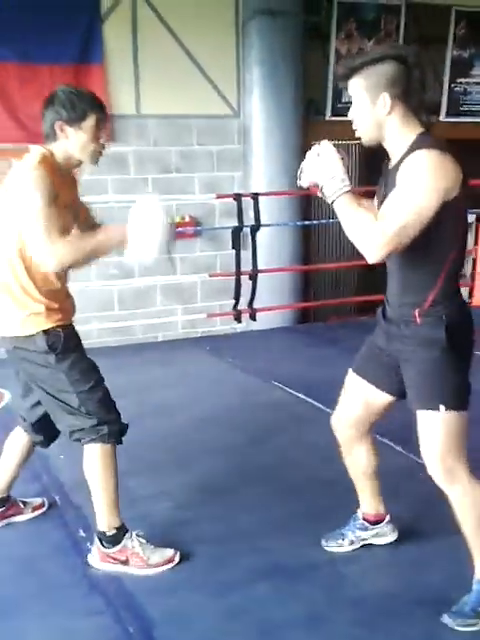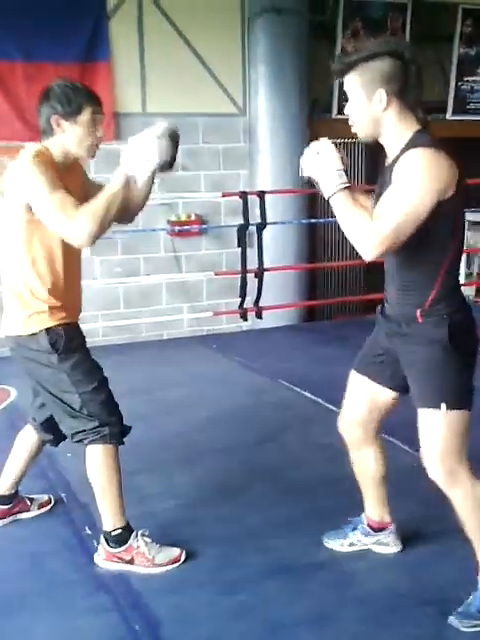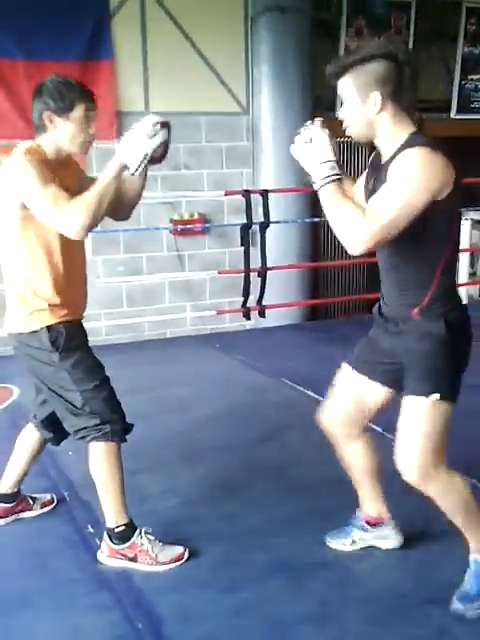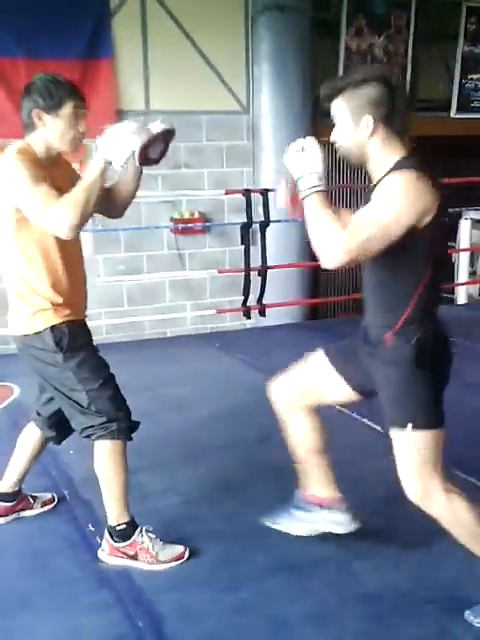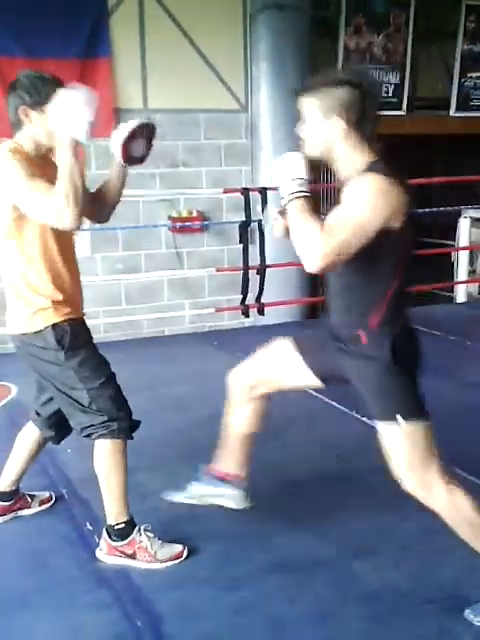
dt=0.1s
person 1, frame 1
left shoulder: (431, 164)
right shoulder: (397, 160)
left elbow: (377, 246)
right elbow: (375, 225)
left wrist: (337, 186)
right wrist: (332, 188)
right hip: (395, 324)
right knee: (347, 424)
right ankle: (373, 518)
person 1, frame 2
left shoulder: (426, 162)
right shoulder: (393, 157)
left elbow: (372, 244)
right elbow: (370, 216)
left wrist: (334, 181)
right wrist: (327, 178)
right hip: (394, 325)
right knee: (355, 426)
right ankle: (377, 526)
person 1, frame 3
left shoulder: (422, 163)
right shoulder: (385, 157)
left elbow: (360, 238)
right elbow: (358, 205)
left wrist: (324, 170)
right wrist: (321, 167)
left hip: (433, 332)
right hip: (391, 324)
left knee: (418, 465)
right knee: (337, 419)
right ankle: (376, 521)
person 1, frame 4
left shoulder: (408, 188)
right shoulder: (383, 182)
left elbow: (337, 253)
right elbow: (355, 234)
left wrist: (311, 179)
right wrist: (303, 195)
left hip: (411, 355)
right hip: (373, 342)
left knee: (423, 489)
right knee: (285, 393)
right ankle: (324, 501)
person 1, frame 5
left shoulder: (377, 191)
right shoulder: (352, 182)
left elbow: (316, 258)
left wrist: (293, 189)
right wrist: (294, 209)
left hip: (380, 351)
right hip: (338, 338)
left knee: (421, 480)
right knee: (243, 382)
right ankle: (225, 478)
person 2, frame 1
left shoulder: (62, 175)
left elbow: (86, 232)
right elbow: (54, 254)
left wrist: (123, 236)
right wrist: (126, 232)
left knee: (40, 418)
right knee: (99, 422)
right ankle: (112, 542)
person 2, frame 2
left shoulder: (68, 169)
left elbow: (122, 213)
right elbow: (81, 231)
left wrist: (147, 170)
right wrist: (126, 169)
left hip: (49, 321)
right hip: (41, 326)
left knee: (50, 416)
right knee: (101, 422)
right ankle: (117, 542)
person 2, frame 3
left shoulder: (64, 166)
left elbow: (119, 210)
right elbow: (76, 224)
left wrist: (138, 163)
right wrist: (119, 162)
left hip: (52, 319)
right hip: (43, 323)
left knee: (51, 414)
right knee: (103, 420)
right ankle: (120, 539)
person 2, frame 4
left shoulder: (54, 166)
left elbow: (113, 206)
right elbow: (66, 224)
left wrist: (135, 162)
right wrist: (100, 160)
left hip: (53, 319)
right hip: (46, 323)
left knee: (53, 412)
right knee: (109, 417)
right ankle: (121, 537)
person 2, frame 5
left shoulder: (44, 161)
left elbow: (99, 210)
right elbow: (66, 216)
left wrist: (121, 161)
right wrist: (67, 141)
left hip: (51, 318)
right hip: (47, 322)
left knee: (52, 412)
right knee: (110, 416)
right ankle: (120, 536)
